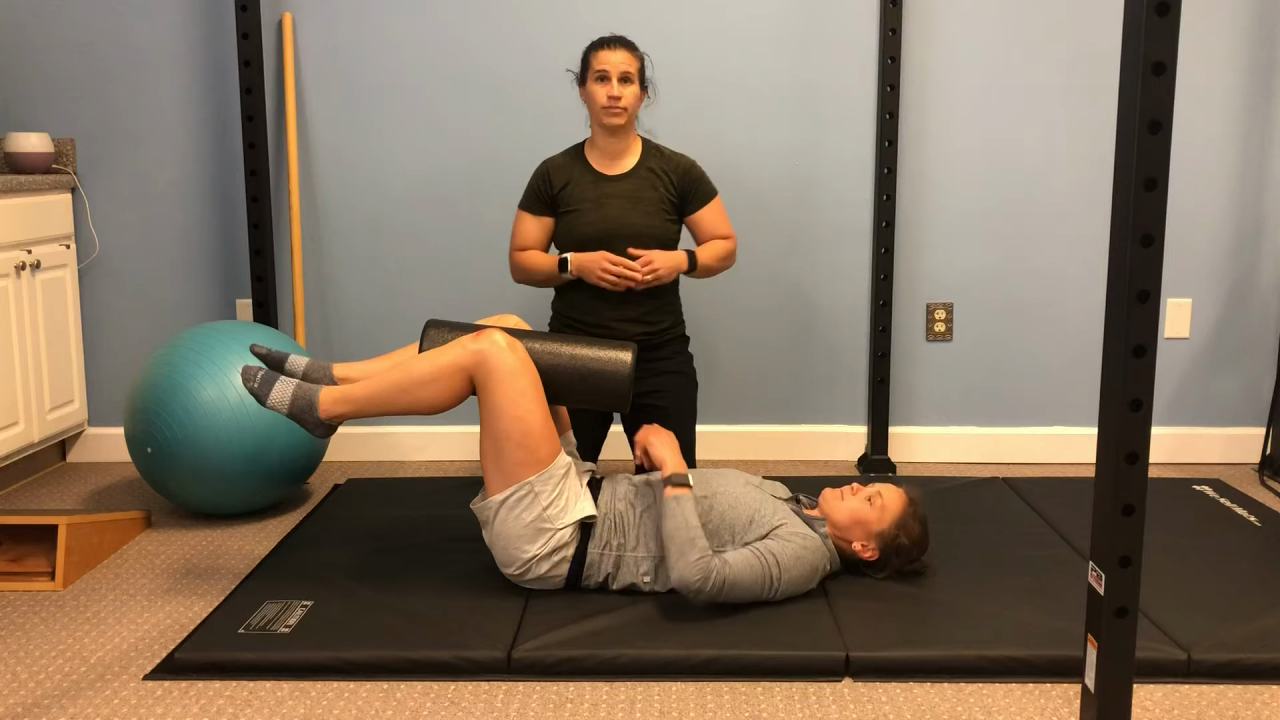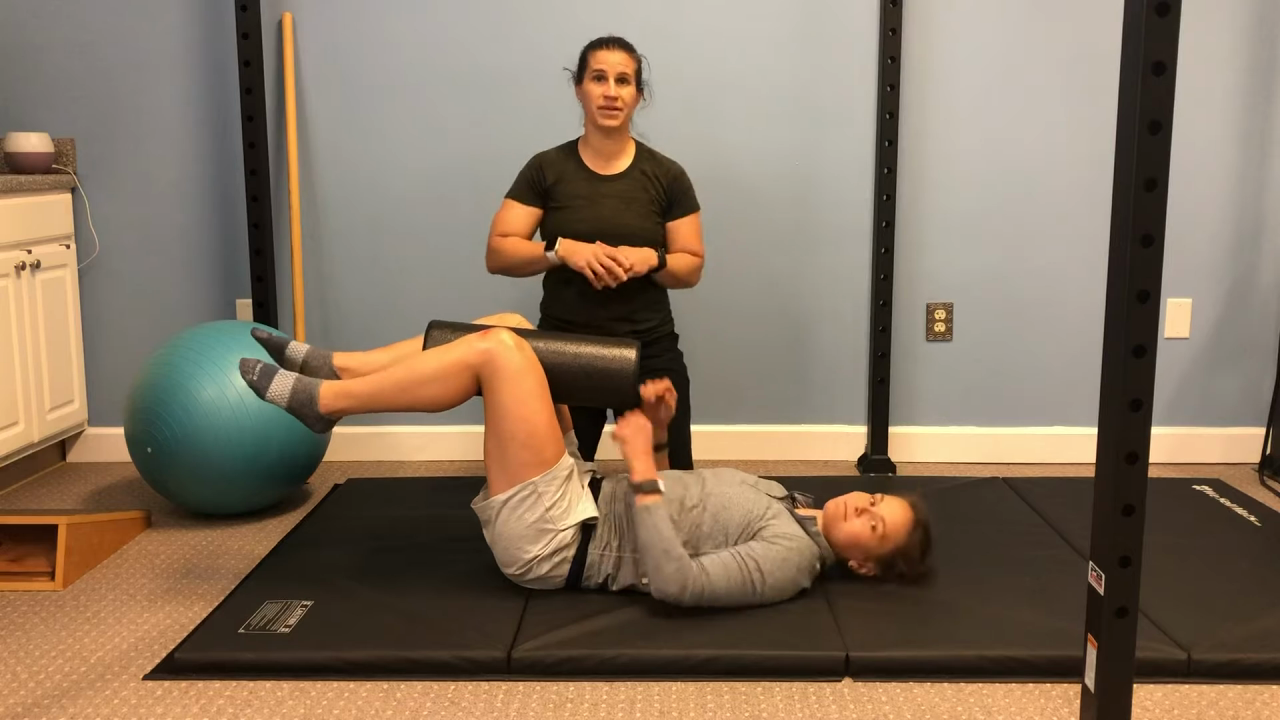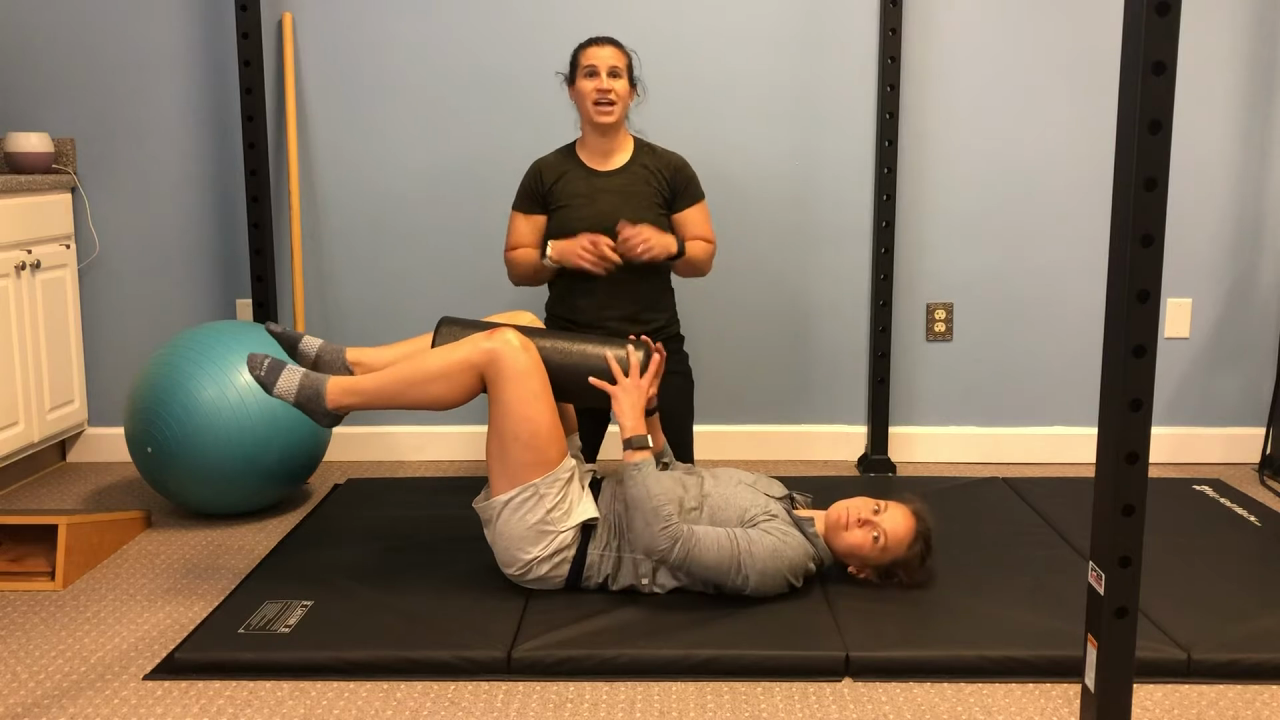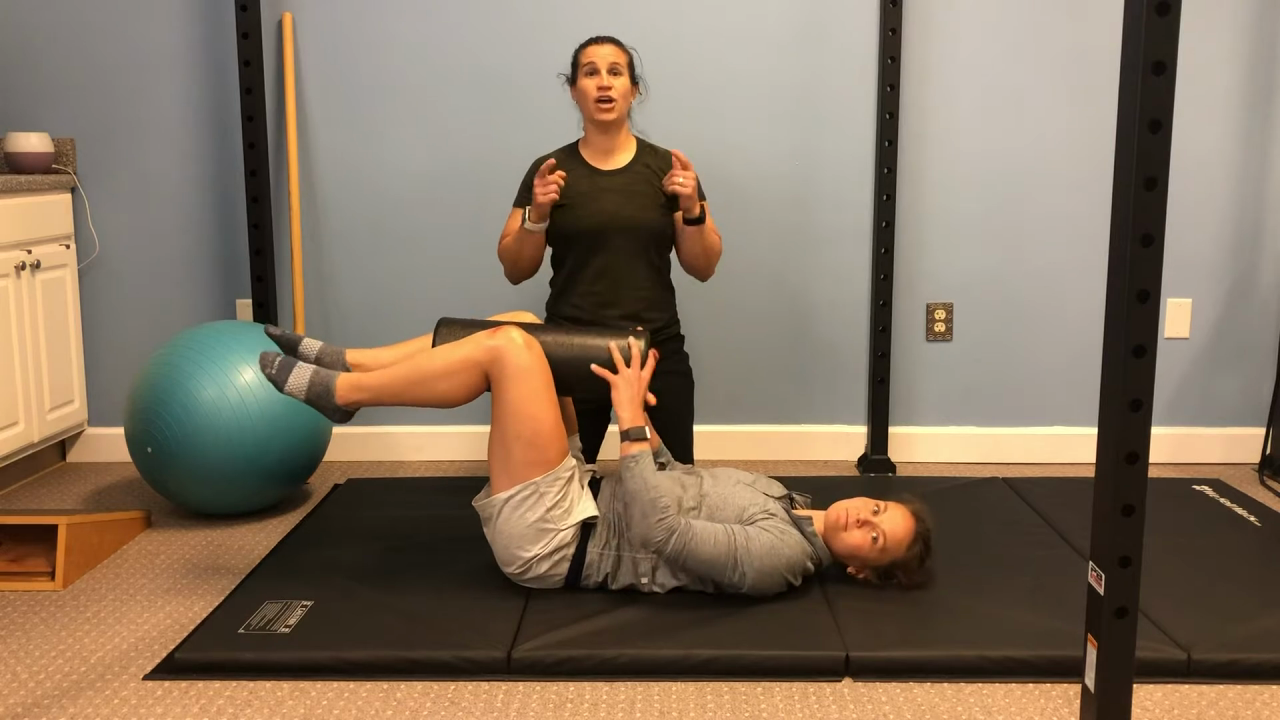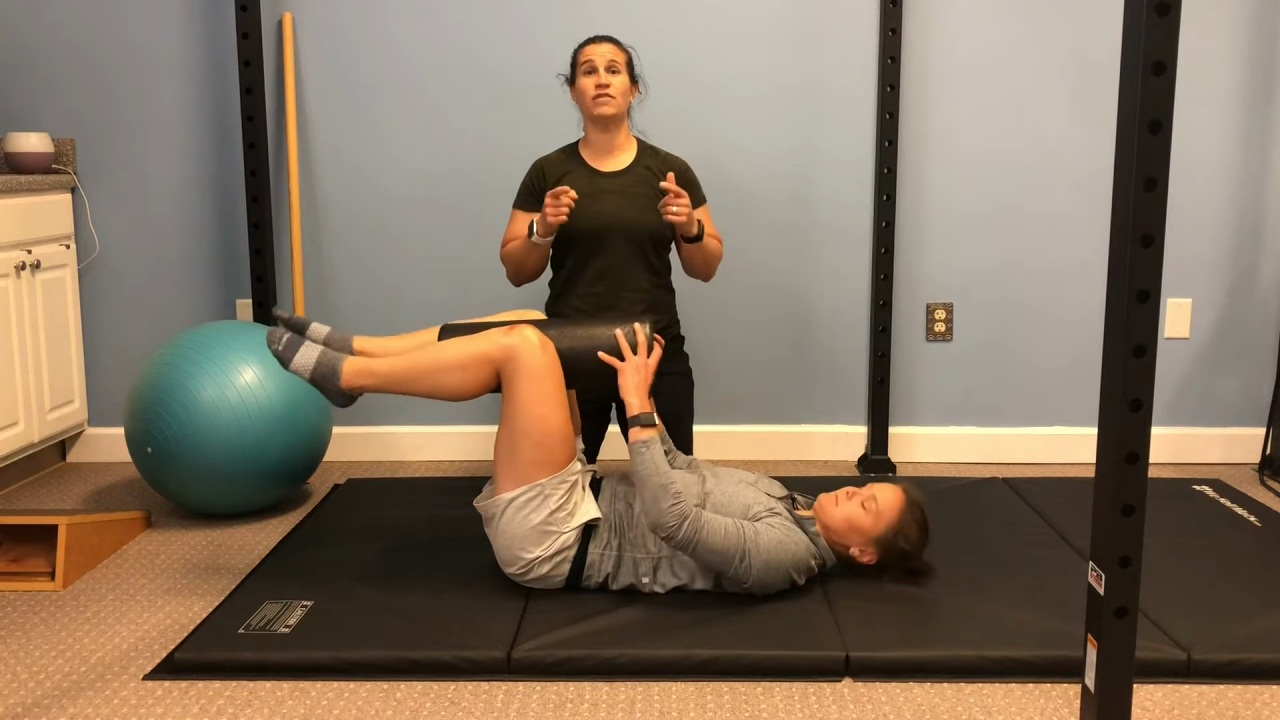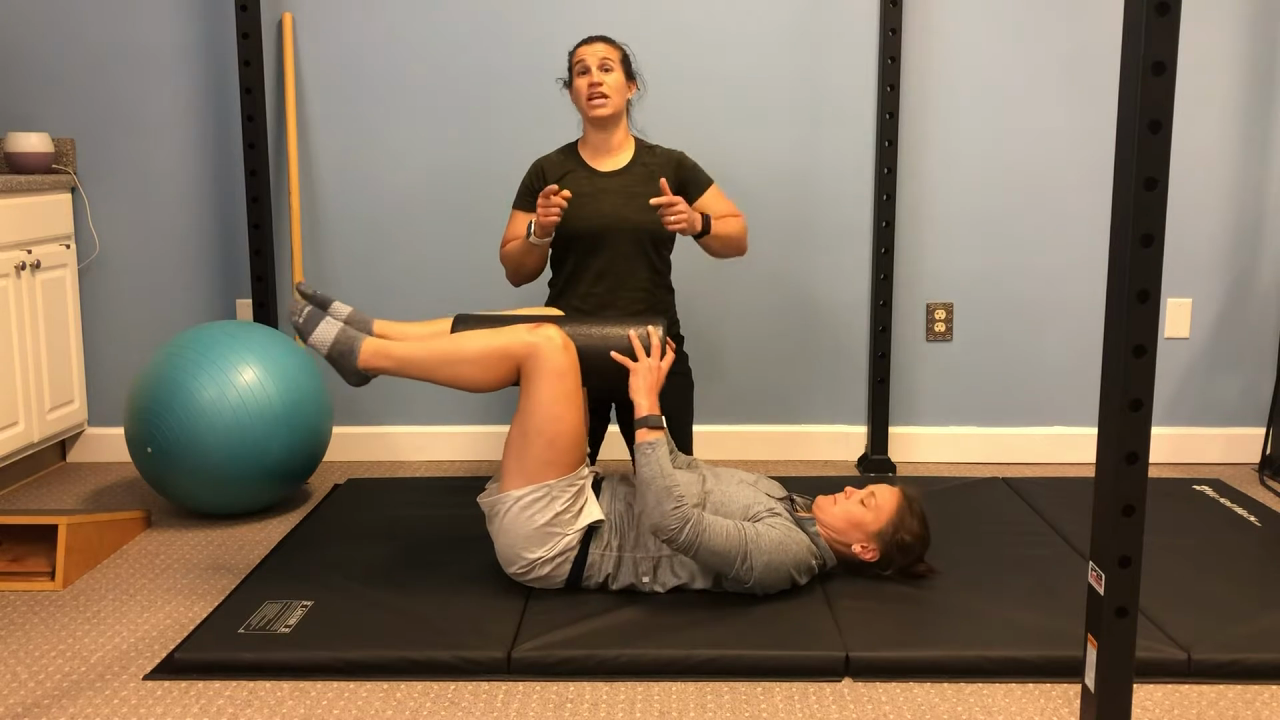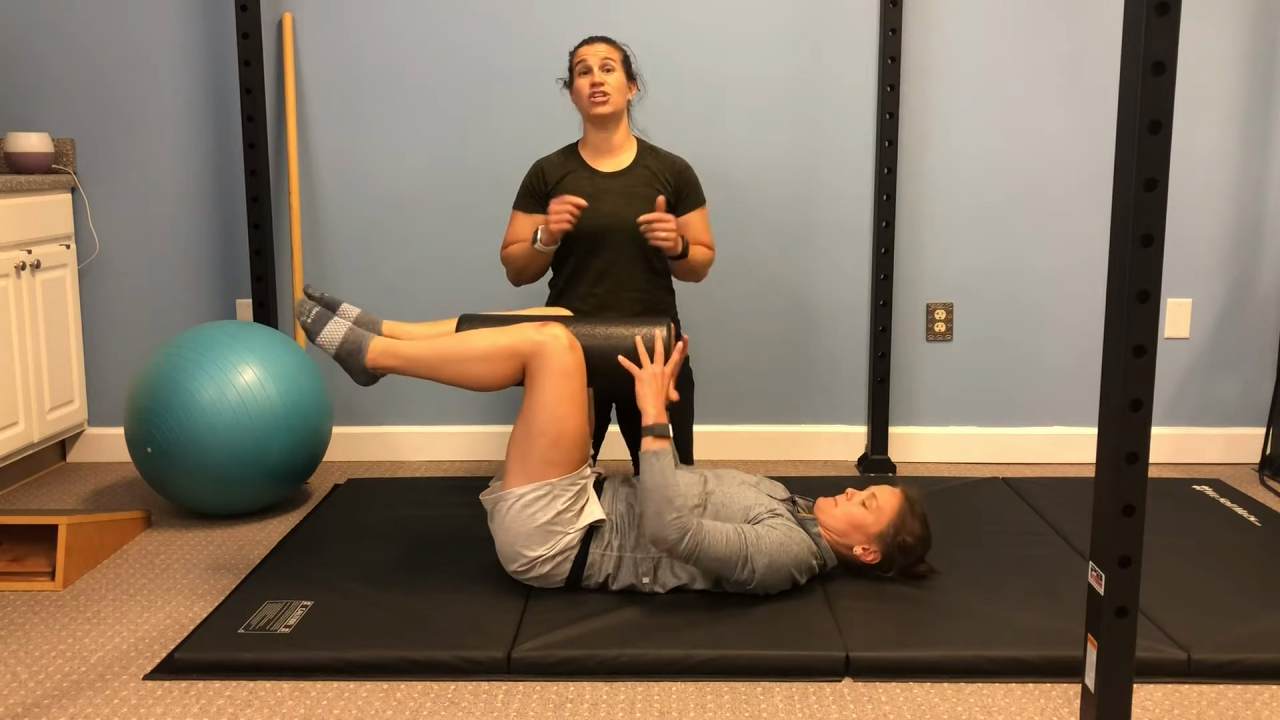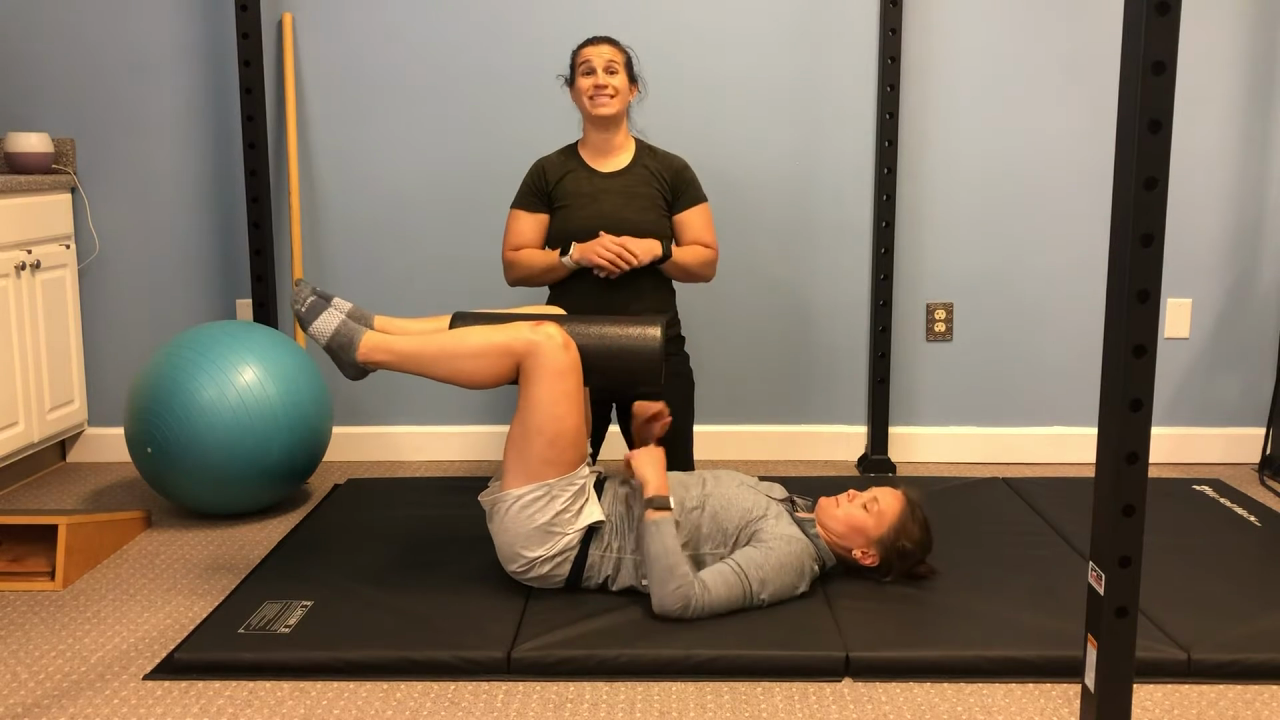
dt=0.3s
person 1, frame 1
left shoulder: (802, 554)
right shoulder: (789, 504)
left elbow: (692, 575)
left wrist: (671, 466)
right wrist: (658, 454)
left hip: (550, 539)
right hip: (588, 498)
left knee: (491, 350)
right knee: (506, 330)
left ankle: (321, 407)
right ankle: (328, 376)
person 1, frame 2
left shoulder: (794, 556)
right shoulder: (789, 506)
left elbow: (674, 581)
left wrist: (641, 469)
right wrist: (657, 428)
left hip: (550, 541)
right hip: (585, 499)
left knee: (500, 352)
right knee: (508, 328)
left ankle: (320, 399)
right ankle: (328, 365)
person 1, frame 3
left shoulder: (782, 557)
right shoulder: (789, 503)
left elbow: (662, 538)
left wrist: (629, 425)
right wrist: (648, 409)
left hip: (549, 541)
right hip: (583, 499)
left knee: (503, 350)
right knee: (519, 324)
left ankle: (326, 396)
right ankle: (342, 362)
person 1, frame 4
left shoulder: (779, 557)
right shoulder: (791, 507)
left elbow: (659, 531)
left wrist: (627, 418)
right wrist: (642, 416)
left hip: (547, 540)
right hip: (584, 497)
left knee: (508, 348)
right knee: (520, 325)
left ankle: (335, 390)
right ankle: (342, 363)
person 1, frame 5
left shoulder: (784, 553)
right shoulder: (787, 504)
left elbow: (669, 519)
right elbow: (682, 476)
left wrist: (636, 407)
right wrist: (645, 400)
left hip: (548, 540)
right hip: (585, 499)
left knee: (524, 348)
right knee: (531, 324)
left ankle: (343, 375)
right ankle: (349, 348)
person 1, frame 6
left shoulder: (785, 554)
right shoulder: (787, 508)
left elbow: (670, 521)
right elbow: (680, 481)
left wrist: (644, 407)
right wrist: (651, 401)
left hip: (548, 541)
right hip: (588, 502)
left knee: (545, 346)
right knee: (548, 323)
left ankle: (359, 355)
right ankle: (367, 331)
person 1, frame 7
left shoulder: (788, 553)
right shoulder: (789, 507)
left elbow: (670, 531)
left wrist: (654, 412)
right wrist: (659, 395)
left hip: (549, 539)
right hip: (591, 502)
left knee: (551, 344)
right knee: (557, 323)
left ankle: (368, 353)
right ankle: (372, 331)
person 1, frame 8
left shoulder: (789, 557)
right shoulder: (786, 507)
left elbow: (676, 597)
left wrist: (654, 489)
right wrist: (647, 440)
left hip: (551, 540)
right hip: (586, 502)
left knee: (545, 343)
right knee: (549, 323)
left ankle: (364, 349)
right ankle: (368, 327)
person 2, frame 1
left shoulder: (677, 171)
right shoulder: (553, 174)
left elbow: (724, 247)
right elbow: (521, 262)
left wrist: (681, 261)
right wrist: (576, 264)
left hip: (661, 357)
person 2, frame 2
left shoulder: (666, 175)
right shoulder: (546, 169)
left elbow: (692, 267)
right elbow: (498, 254)
left wrist: (651, 259)
right wrist: (564, 249)
left hip: (650, 354)
person 2, frame 3
left shoulder: (668, 169)
right shoulder: (546, 173)
left elbow: (703, 261)
right elbow: (517, 269)
left wrist: (670, 245)
right wrist: (557, 253)
person 2, frame 4
left shoulder: (668, 167)
right shoulder: (550, 170)
left elbow: (704, 267)
right elbow: (514, 270)
left wrist: (692, 208)
right wrist: (538, 214)
left hip: (657, 353)
person 2, frame 5
left shoulder: (669, 170)
right shoulder: (548, 172)
left elbow: (706, 268)
right elbow: (515, 272)
left wrist: (690, 228)
right wrist: (543, 230)
person 2, frame 6
left shoulder: (671, 166)
right shoulder: (547, 171)
left elbow: (738, 239)
right elbow: (515, 271)
left wrist: (696, 224)
right wrist: (540, 231)
person 2, frame 7
left shoulder: (672, 170)
right shoulder: (547, 173)
left elbow: (701, 263)
right elbow: (515, 269)
left wrist: (675, 244)
right wrist: (546, 234)
person 2, frame 8
left shoulder: (671, 170)
right shoulder: (547, 173)
left elbow: (705, 263)
right elbow: (515, 267)
left wrist: (654, 251)
right wrist: (577, 254)
